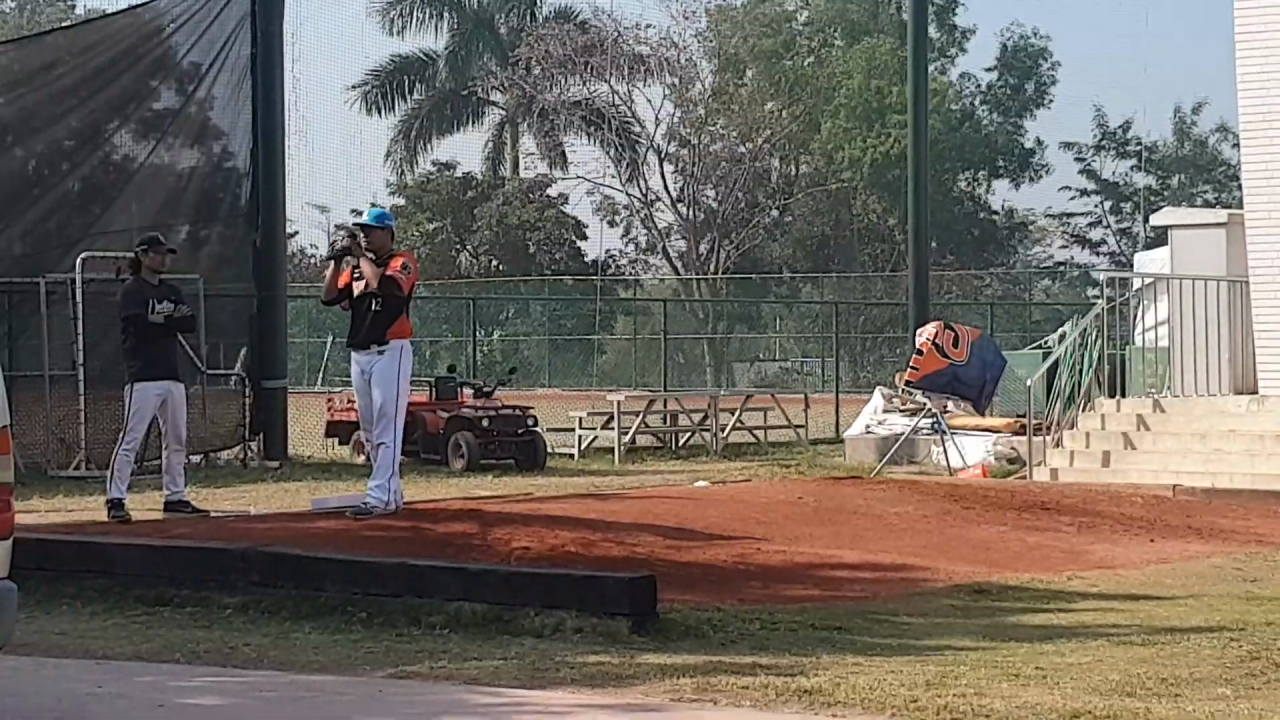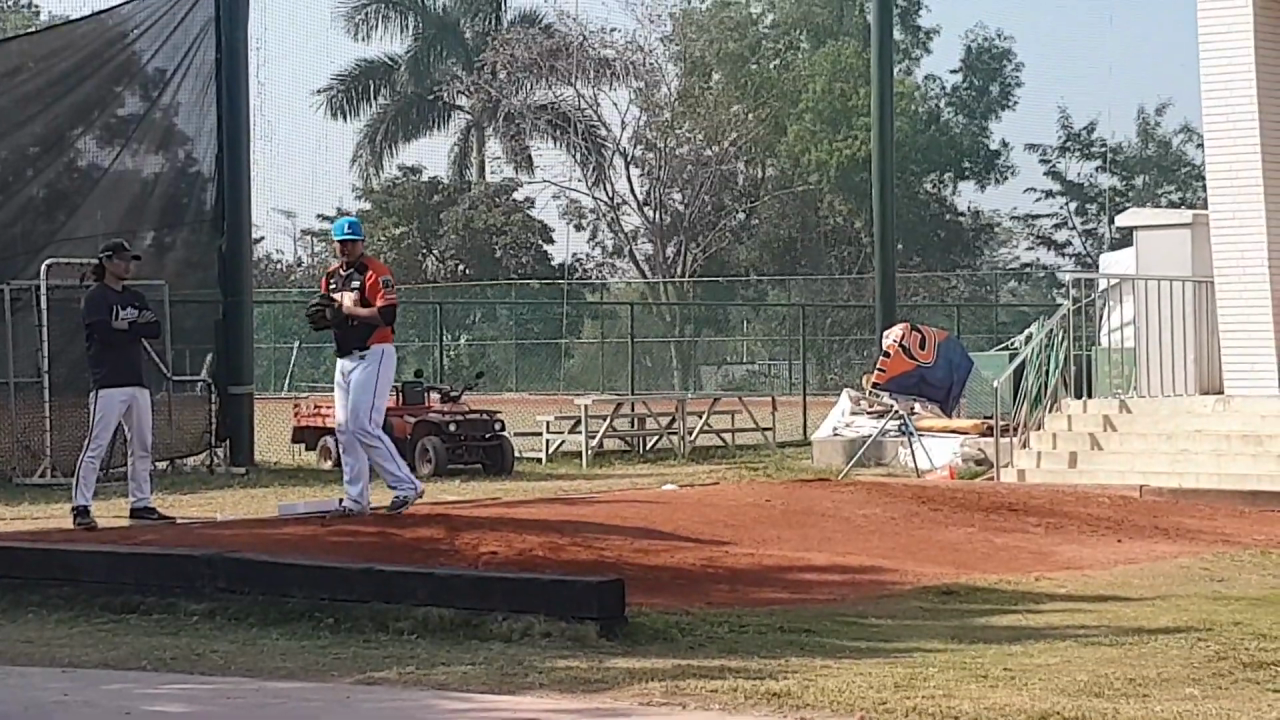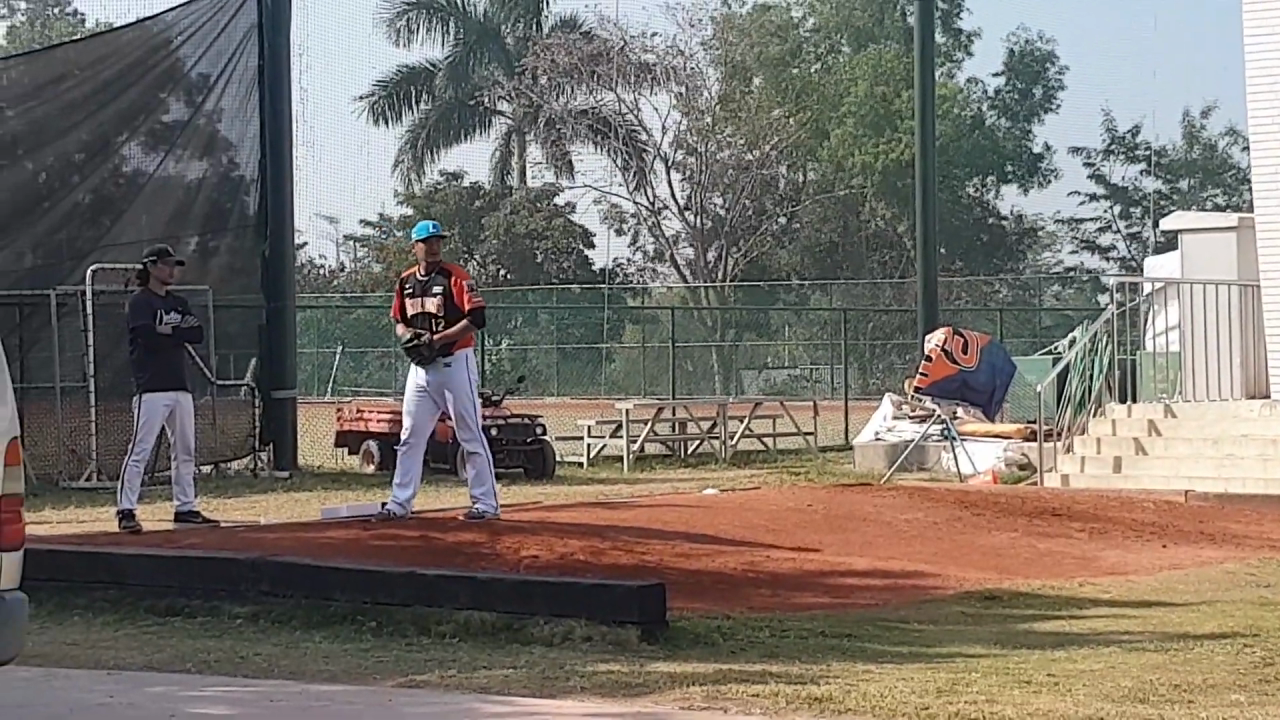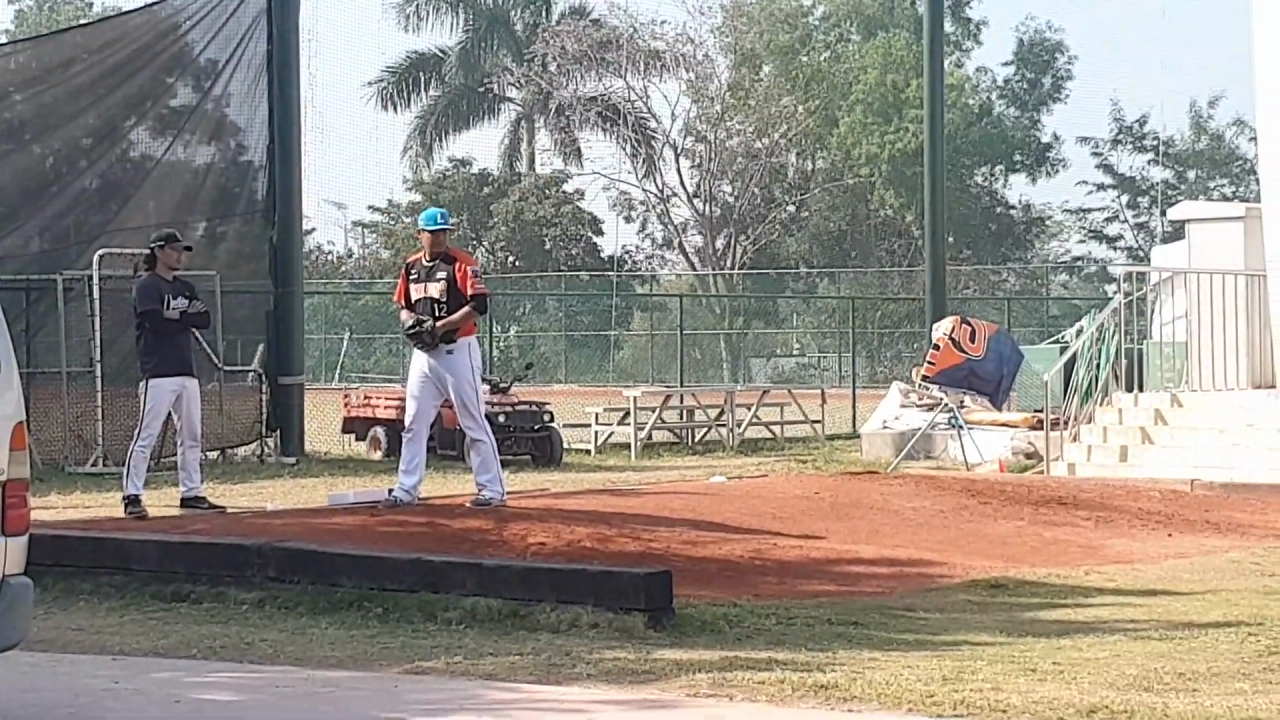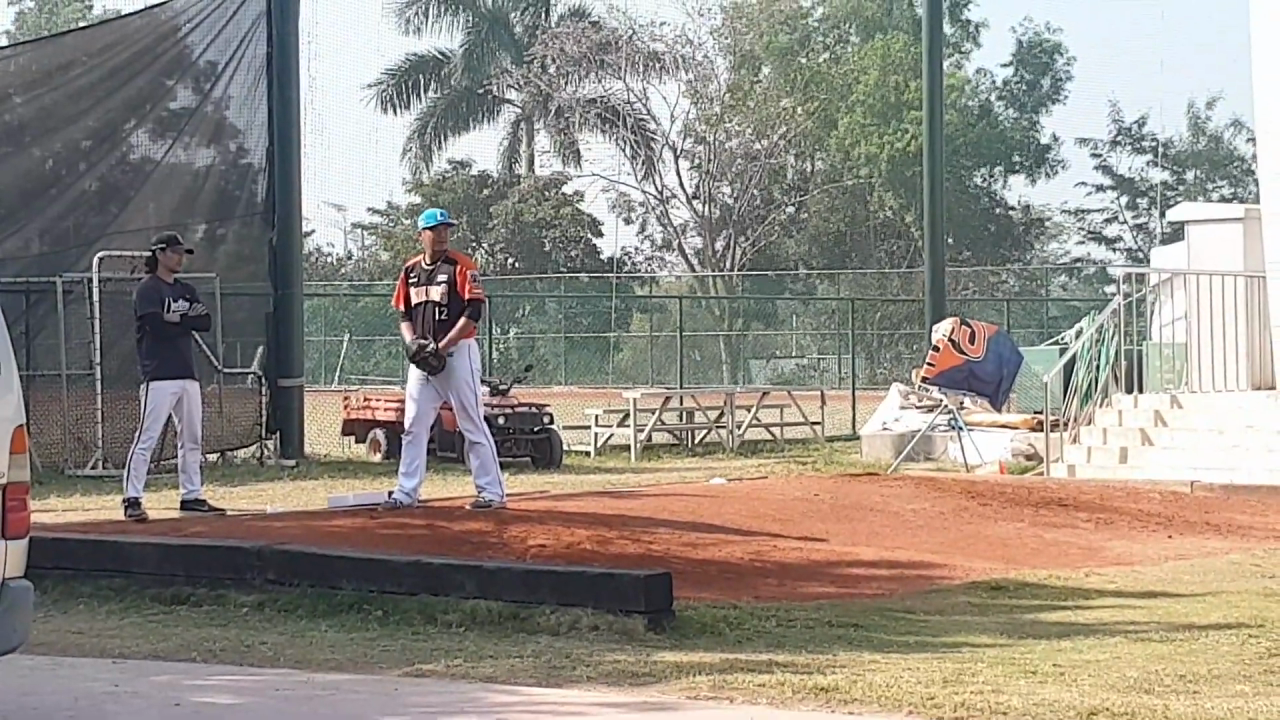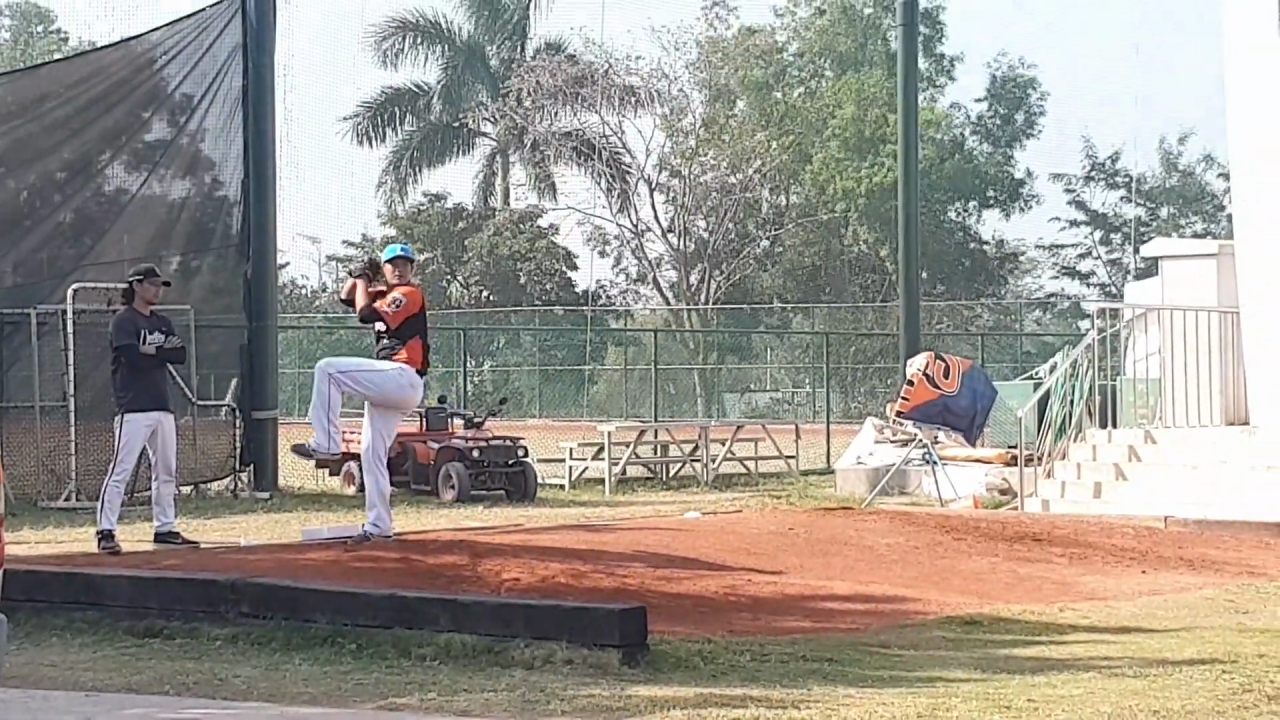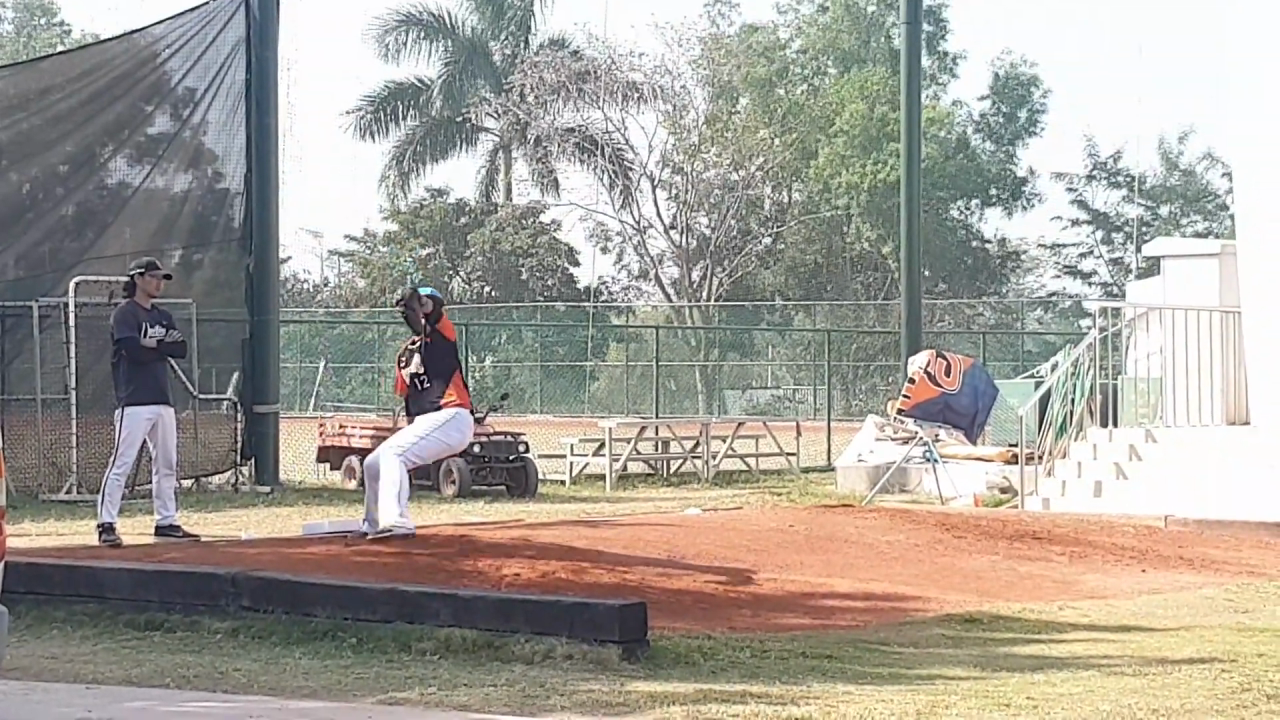
dt=0.7s
person 1, frame 1
left shoulder: (402, 262)
right shoulder: (356, 268)
left elbow: (382, 285)
right elbow: (329, 298)
left wrist: (359, 255)
right wrist: (337, 260)
left hip: (390, 353)
right hip: (360, 354)
left knee: (386, 428)
right knee: (369, 429)
left ankle: (381, 497)
right ankle: (391, 493)
person 1, frame 2
left shoulder: (376, 272)
right shoulder: (331, 276)
left elbow: (387, 315)
left wrist: (345, 309)
left hip: (374, 356)
right hip: (345, 359)
left knee: (365, 427)
right knee: (345, 430)
left ankle: (406, 486)
right ankle: (356, 500)
person 1, frame 3
left shoulder: (457, 277)
right shoulder: (405, 282)
left elbow: (476, 319)
right elbow: (399, 322)
left wrist: (437, 339)
right wrist: (408, 334)
left hip: (455, 364)
right hip: (421, 366)
left knee: (470, 435)
right knee: (411, 436)
left ankle: (486, 503)
right ankle: (399, 504)
person 1, frame 4
left shoulder: (462, 262)
right shoulder: (411, 266)
left elbow: (479, 305)
right elbow: (403, 306)
left wrist: (439, 326)
right wrist: (410, 319)
left hip: (458, 351)
right hip: (423, 353)
left knee: (473, 422)
right knee: (414, 423)
left ankle: (493, 489)
right ankle: (406, 490)
person 1, frame 5
left shoulder: (462, 266)
right shoulder: (410, 270)
left elbow: (473, 313)
right elbow: (404, 314)
left wrist: (441, 347)
right wrist: (412, 342)
left hip: (458, 354)
right hip: (423, 359)
left knee: (472, 424)
right knee: (414, 426)
left ankle: (492, 492)
right ankle: (405, 492)
person 1, frame 6
left shoulder: (410, 294)
right shoulder: (386, 295)
left elbow: (365, 314)
right elbow: (347, 298)
left wrist: (365, 283)
right wrist: (357, 279)
left hip: (401, 377)
right hip: (389, 387)
left knee: (327, 369)
right knee: (372, 453)
left ankle: (325, 445)
right ankle: (379, 526)
person 1, frame 7
left shoulder: (438, 332)
right shoulder: (404, 354)
left elbow: (434, 313)
left wrist: (413, 302)
right wrist: (412, 433)
left hip: (450, 420)
right hip: (425, 423)
left knee: (393, 456)
right knee: (374, 464)
left ankle: (395, 522)
right ankle: (375, 525)
person 2, frame 1
left shoulder: (172, 292)
right shoulder: (132, 291)
left elbow: (191, 324)
right elbow: (141, 327)
left wrist: (162, 320)
right wrist: (173, 320)
left hip: (172, 376)
right hip: (143, 378)
left knee: (177, 441)
right knee: (131, 440)
left ankle: (175, 498)
right ankle: (115, 500)
person 2, frame 2
left shoulder: (137, 298)
right shoulder: (95, 297)
left elbow: (155, 329)
right elbow: (105, 334)
left wrist: (125, 326)
right wrist: (137, 326)
left hip: (137, 382)
right hip: (108, 384)
left knee: (142, 447)
right knee: (96, 446)
left ankle: (141, 505)
right ankle: (81, 507)
person 2, frame 3
left shoulder: (179, 303)
right shoulder: (139, 302)
left elbow: (198, 335)
right elbow: (150, 338)
left wrist: (169, 331)
right wrist: (180, 332)
left hip: (180, 387)
right hip: (151, 389)
left knee: (185, 451)
right knee: (140, 451)
left ankle: (185, 508)
right ankle: (126, 511)
person 2, frame 4
left shoulder: (186, 288)
right shoulder: (146, 286)
left elbow: (205, 319)
right elbow: (157, 323)
left wrist: (177, 316)
right wrist: (187, 317)
left hip: (187, 372)
right hip: (158, 374)
left knee: (191, 436)
right knee: (146, 436)
left ankle: (191, 494)
right ankle: (132, 496)
person 2, frame 5
left shoulder: (187, 290)
right shoulder: (147, 289)
left elbow: (205, 322)
right elbow: (158, 326)
left wrist: (178, 319)
right wrist: (188, 320)
left hip: (188, 375)
right hip: (159, 376)
left knee: (192, 439)
right knee: (147, 439)
left ankle: (192, 497)
right ankle: (132, 499)
person 2, frame 6
left shoulder: (163, 323)
right shoulder: (123, 320)
left elbow: (181, 355)
right elbow: (133, 358)
left wrist: (153, 351)
right wrist: (163, 353)
left hip: (162, 406)
right hip: (134, 408)
left knee: (166, 471)
right knee: (121, 470)
left ankle: (165, 529)
right ankle: (106, 531)
person 2, frame 7
left shoulder: (164, 316)
right shoulder: (124, 314)
left elbow: (182, 350)
right elbow: (134, 351)
left wrist: (153, 344)
right wrist: (165, 346)
left hip: (163, 400)
right hip: (134, 402)
left knee: (167, 465)
right knee: (122, 464)
left ankle: (166, 522)
right ankle: (106, 525)
